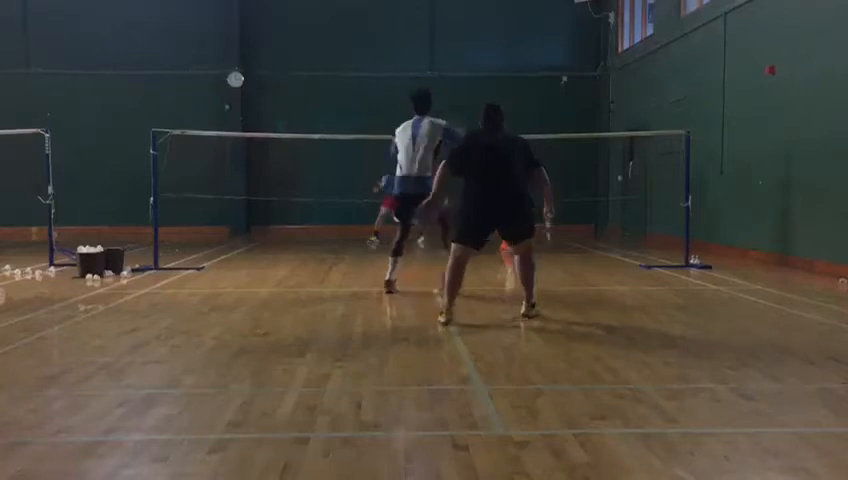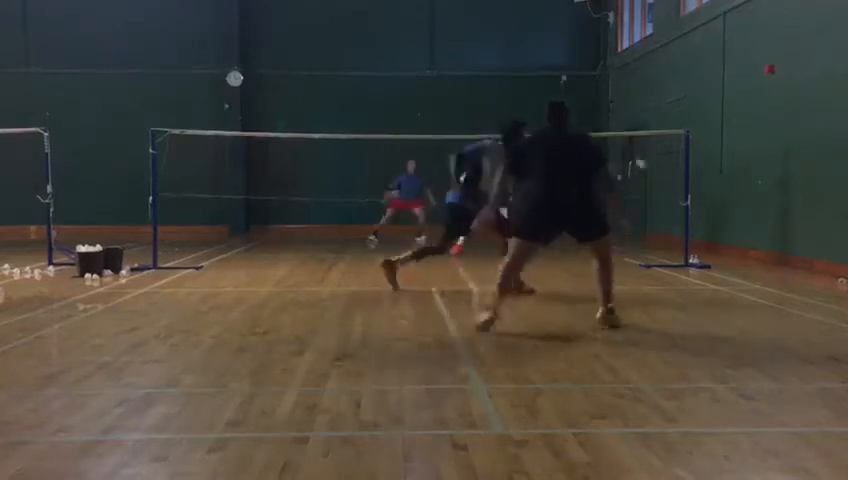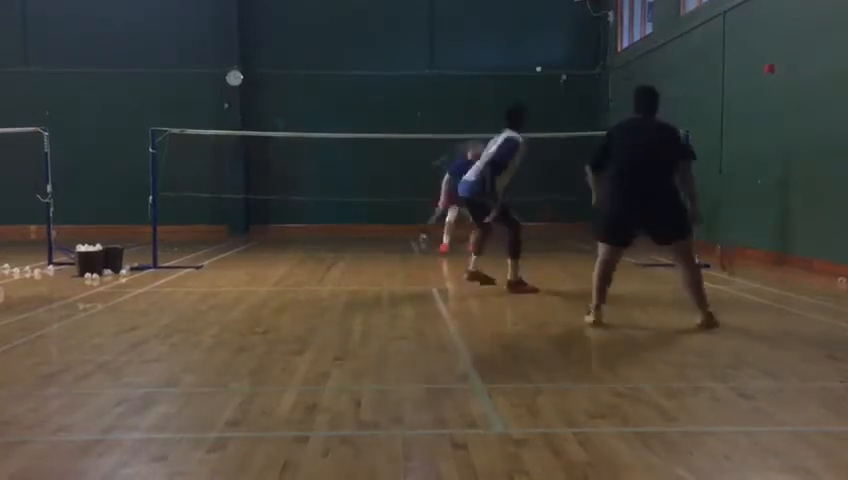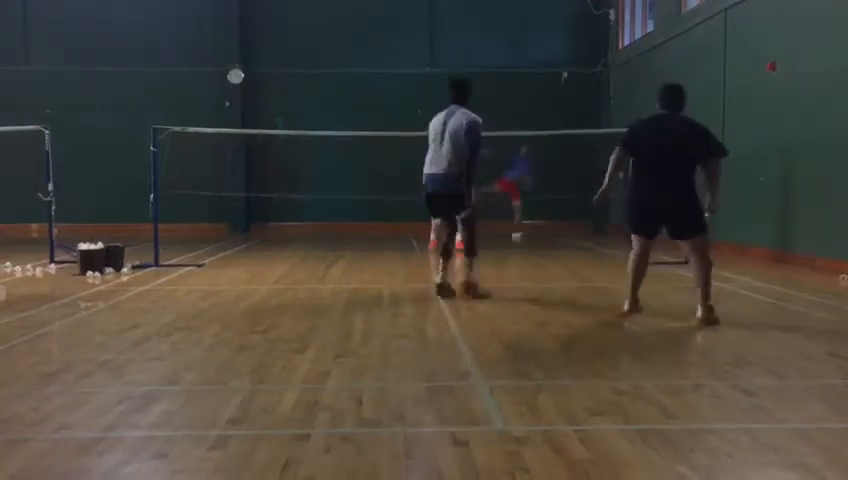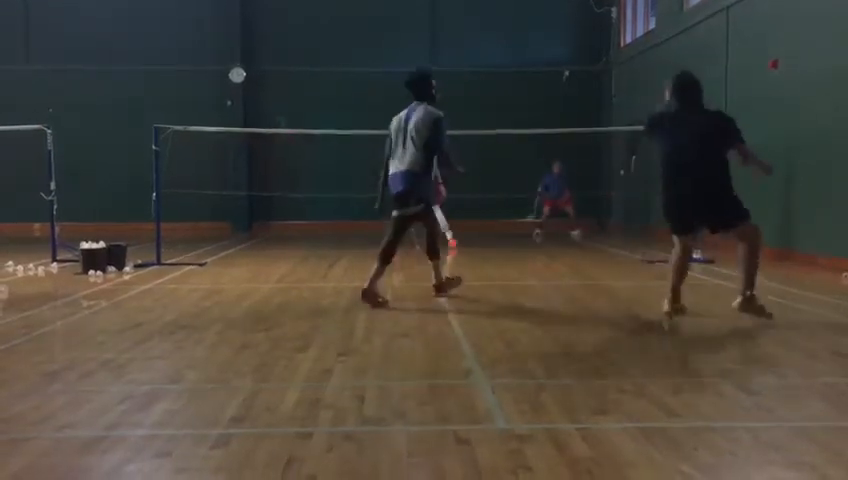
dt=0.5s
person 1, frame 1
left shoulder: (470, 142)
right shoulder: (519, 144)
left elbow: (446, 167)
right elbow: (539, 174)
left wrist: (434, 196)
right wrist: (548, 203)
left hip: (477, 207)
right hip: (515, 205)
left knee: (458, 259)
right knee: (524, 253)
left ankle: (447, 310)
right ankle: (529, 304)
person 1, frame 2
left shoulder: (531, 144)
right shoulder: (583, 143)
left elbow: (506, 173)
right elbow: (602, 176)
left wrist: (492, 205)
right wrist: (602, 201)
left hip: (542, 206)
right hip: (581, 205)
left knee: (515, 257)
right knee: (603, 254)
left ankle: (493, 310)
right ankle: (607, 310)
person 1, frame 3
left shoulder: (616, 133)
right shoulder: (668, 133)
left elbow: (593, 169)
right elbow: (682, 170)
left wrist: (598, 194)
right wrist: (693, 202)
left hip: (621, 205)
right hip: (662, 204)
left knee: (606, 258)
right knee: (686, 259)
left ankle: (595, 310)
right ankle: (705, 313)
person 1, frame 4
left shoulder: (642, 127)
right shoulder: (696, 130)
left elbow: (620, 154)
right elbow: (713, 163)
left wrist: (607, 185)
right wrist: (713, 196)
left hip: (643, 198)
right hip: (679, 199)
left knee: (641, 248)
right knee: (700, 251)
left ankle: (632, 300)
right ankle: (704, 307)
person 1, frame 5
left shoulder: (665, 121)
right shoulder: (719, 121)
left elbow: (651, 124)
right elbow: (741, 153)
left wrist: (668, 103)
right wrist: (761, 166)
left hip: (677, 197)
right hip: (713, 193)
left knee: (682, 247)
right knee: (750, 236)
left ankle: (672, 300)
right ankle: (747, 296)
person 2, frame 1
left shoulder: (401, 129)
right shoulder: (438, 126)
right elbow: (461, 145)
left hip: (402, 185)
right hip: (424, 184)
left knee: (403, 231)
left ankle: (390, 279)
person 2, frame 2
right shoulder: (488, 147)
right elbow: (459, 156)
right wrist: (456, 180)
left hip: (475, 201)
right hip: (465, 198)
left knee: (441, 247)
right knee: (501, 230)
left ankle: (394, 263)
person 2, frame 3
left shoulder: (503, 138)
right shoulder: (514, 141)
right elbow: (492, 165)
right wrist: (491, 192)
left hip: (470, 189)
right hip: (478, 190)
left knee: (484, 227)
right knee: (513, 226)
left ankle: (473, 270)
right ankle: (514, 280)
person 2, frame 4
left shoulder: (436, 120)
right shoulder: (471, 120)
right elbow: (471, 158)
right wrist: (470, 189)
left hip: (431, 180)
right hip: (452, 181)
left knee: (448, 231)
right knee: (470, 228)
left ankle: (442, 281)
right ankle: (469, 281)
person 2, frame 5
left shoulder: (398, 118)
right shoulder: (433, 116)
left elbow: (388, 158)
right elbow: (441, 156)
left wrist: (382, 195)
right wrist: (457, 170)
left hip: (397, 179)
right hip: (414, 180)
left knee: (432, 226)
right knee: (396, 234)
left ankle: (440, 281)
right ankle: (370, 288)
